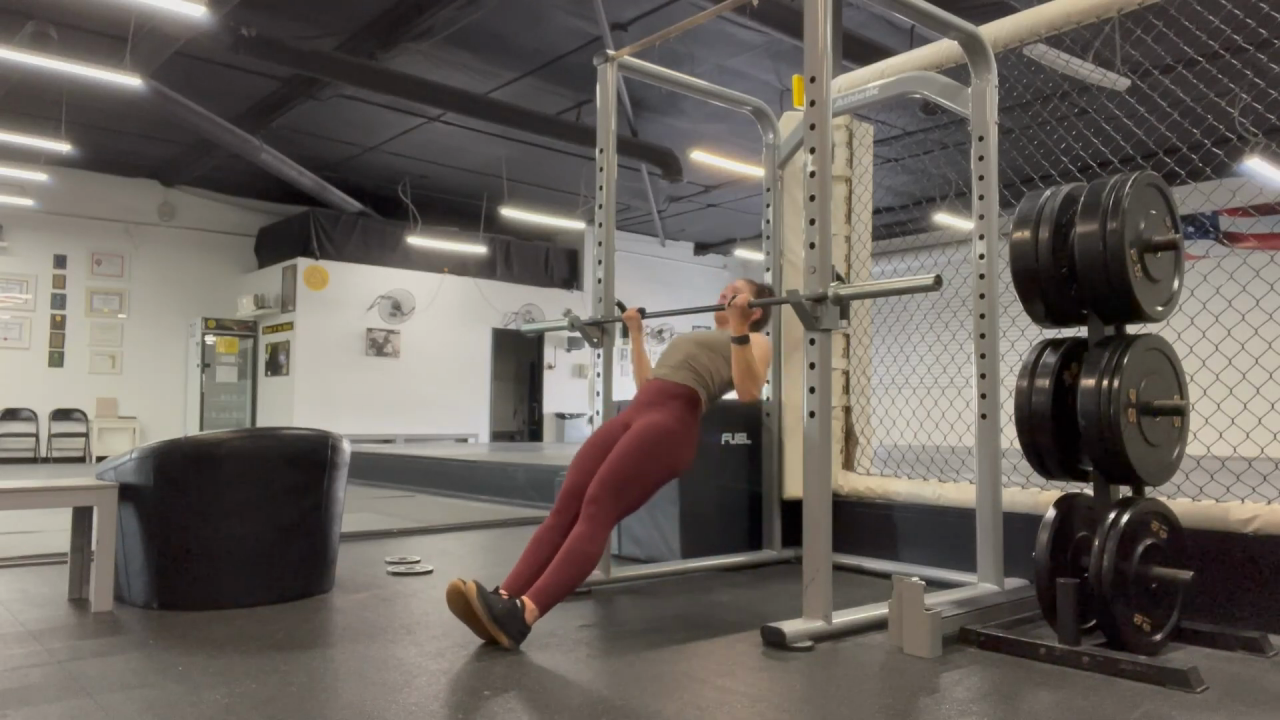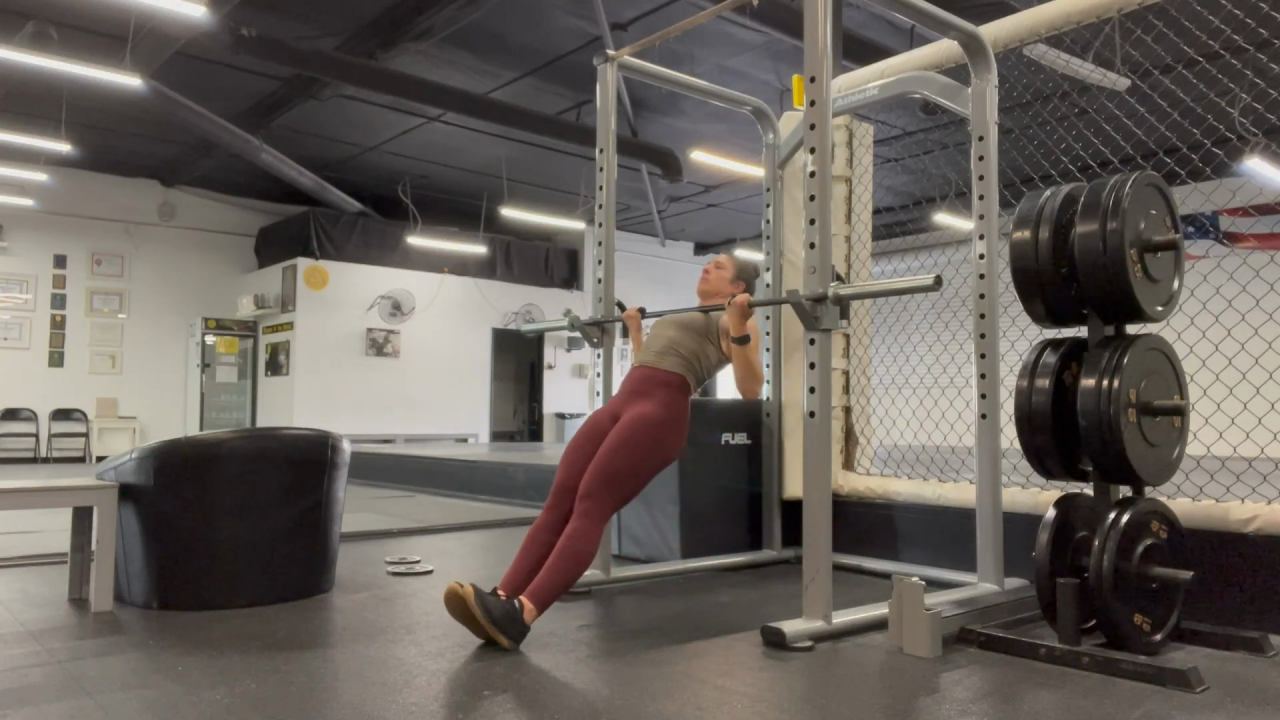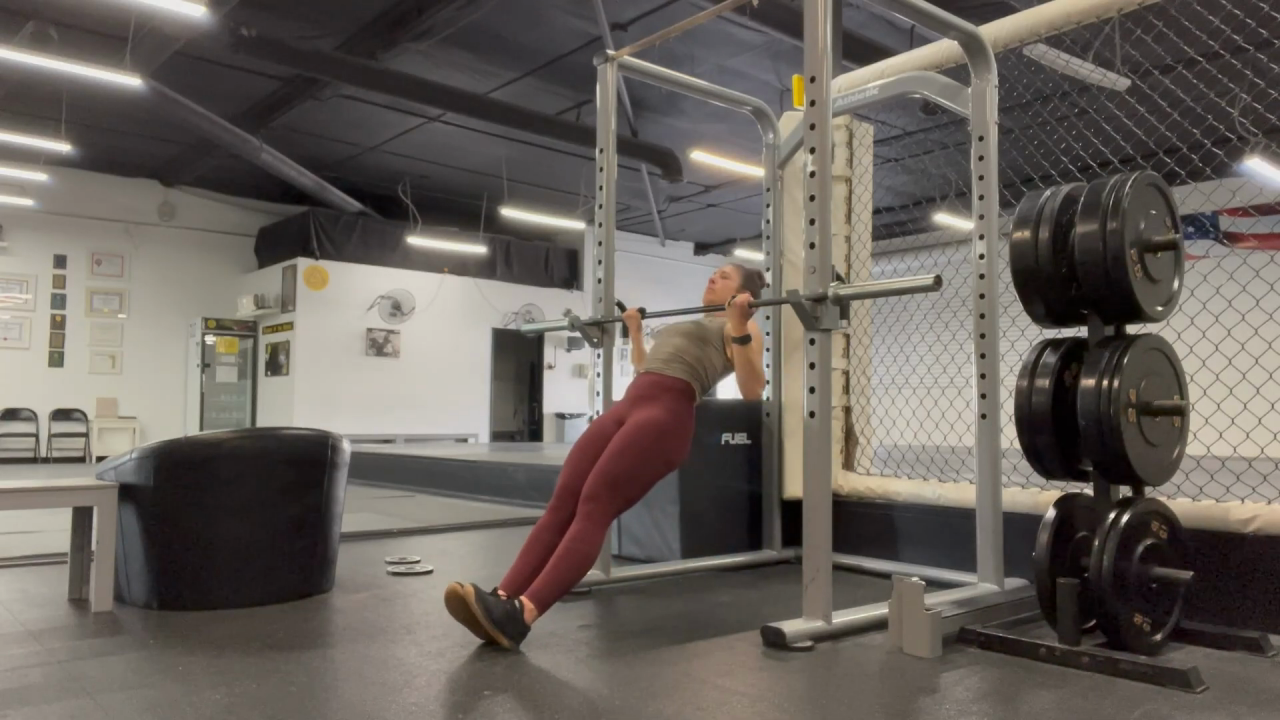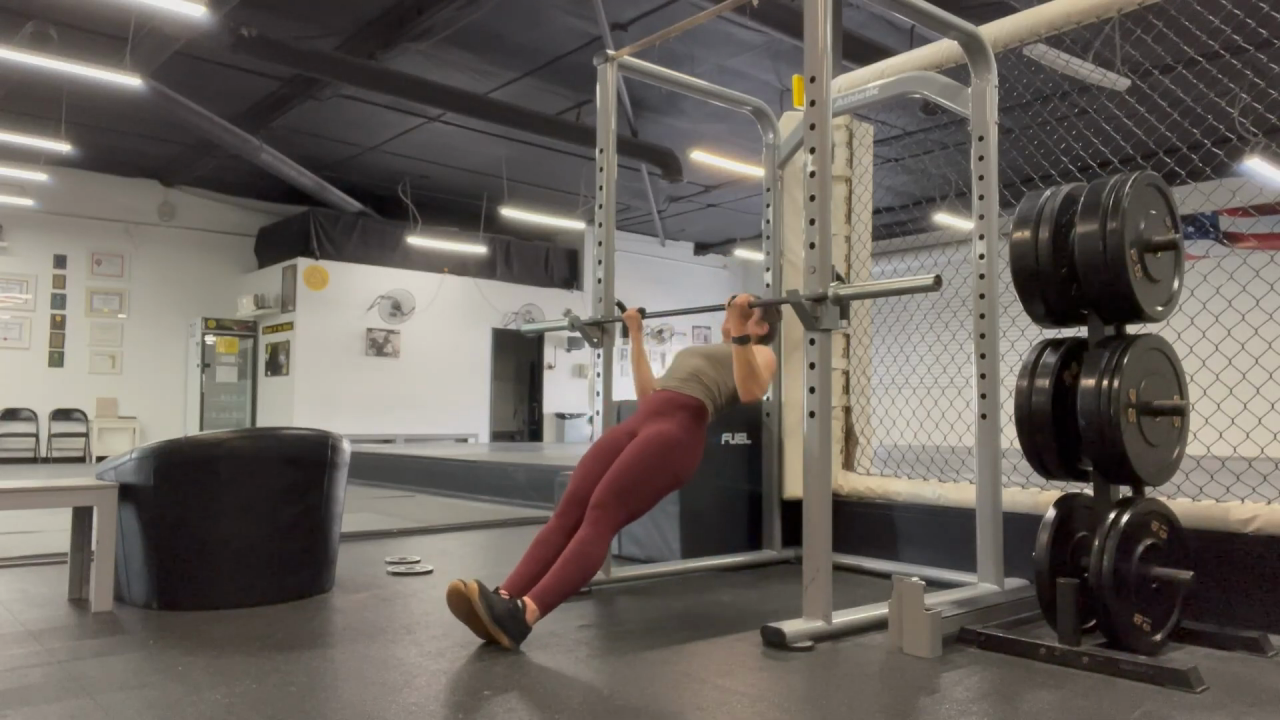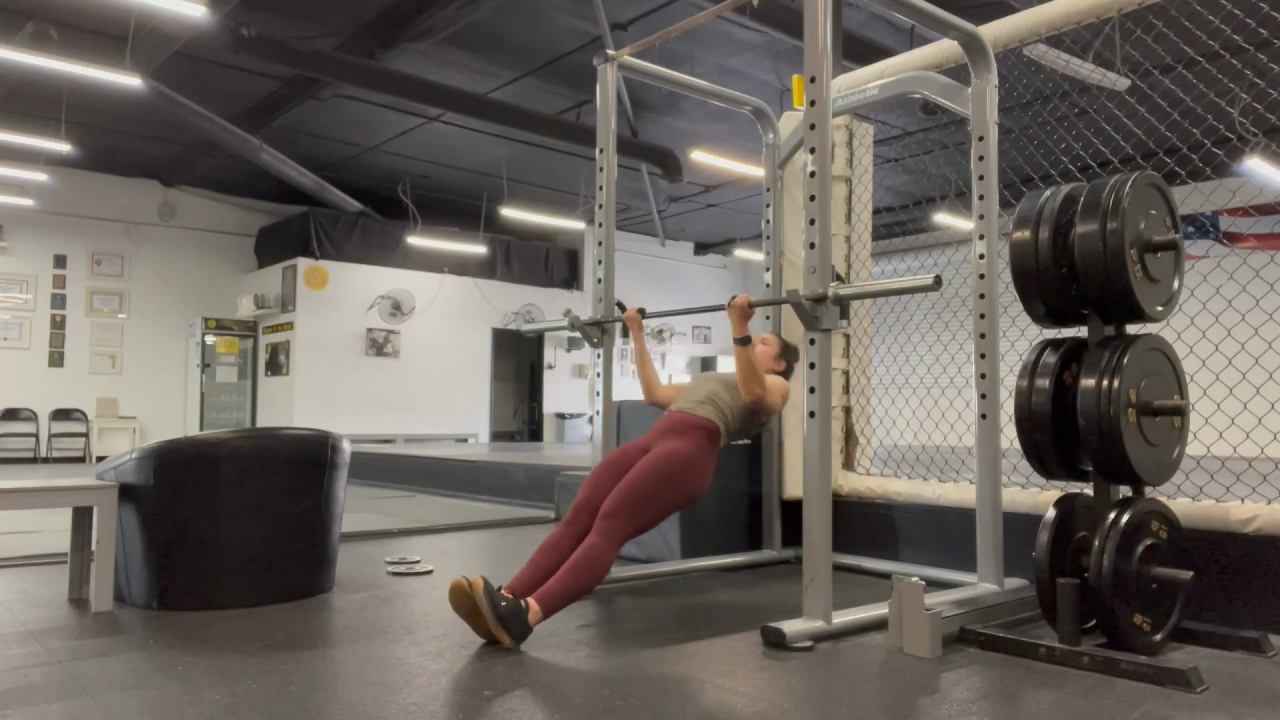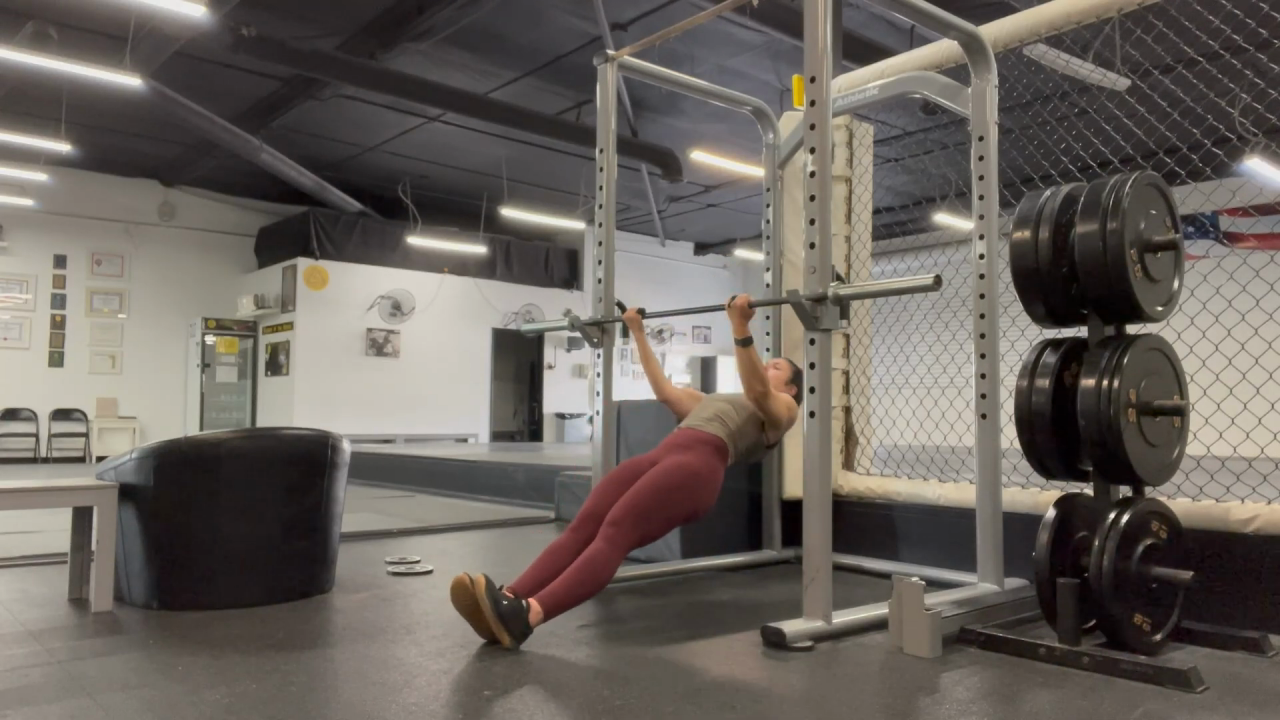
dt=0.2s
person 1, frame 1
left shoulder: (754, 341)
right shoulder: (698, 338)
left elbow: (749, 391)
left wrist: (738, 330)
right wrist: (636, 334)
left hip: (672, 422)
right hip: (633, 413)
left knee: (596, 512)
right knee: (565, 509)
left ankle: (522, 615)
right ankle: (502, 601)
person 1, frame 2
left shoulder: (732, 324)
right shoulder: (685, 319)
left elbow: (750, 390)
left wrist: (738, 324)
right wrist: (635, 331)
left hip: (661, 411)
right hip: (621, 401)
left knee: (590, 507)
right knee: (559, 504)
left ankle: (520, 615)
right ankle: (501, 600)
person 1, frame 3
left shoulder: (741, 330)
right shoulder: (690, 329)
left elbow: (752, 391)
left wrist: (738, 325)
right wrist: (635, 334)
left hip: (668, 415)
right hip: (626, 407)
left knee: (593, 509)
right knee: (562, 506)
left ankle: (520, 615)
right ankle: (501, 600)
person 1, frame 4
left shoulder: (760, 356)
right shoulder: (698, 352)
left elbow: (750, 392)
right elbow: (646, 391)
left wrist: (739, 330)
right wrist: (636, 335)
left hip: (681, 428)
right hip: (639, 421)
left knee: (599, 517)
right knee: (568, 513)
left ankle: (521, 616)
right ankle: (504, 600)
person 1, frame 5
left shoulder: (775, 388)
right shoulder: (709, 381)
left elbow: (754, 393)
right elbow: (654, 393)
left wrist: (741, 329)
right wrist: (638, 335)
left hip: (693, 449)
right hip: (651, 439)
left knee: (608, 526)
right knee: (576, 522)
left ankle: (524, 616)
right ankle: (505, 600)
person 1, frame 6
left shoulder: (781, 412)
right shoulder: (716, 401)
left elbow: (757, 391)
right elbow: (665, 391)
left wrist: (741, 330)
right wrist: (639, 335)
left hip: (699, 466)
right hip: (659, 455)
left knee: (614, 533)
right knee: (582, 527)
left ankle: (525, 617)
right ankle: (508, 600)
